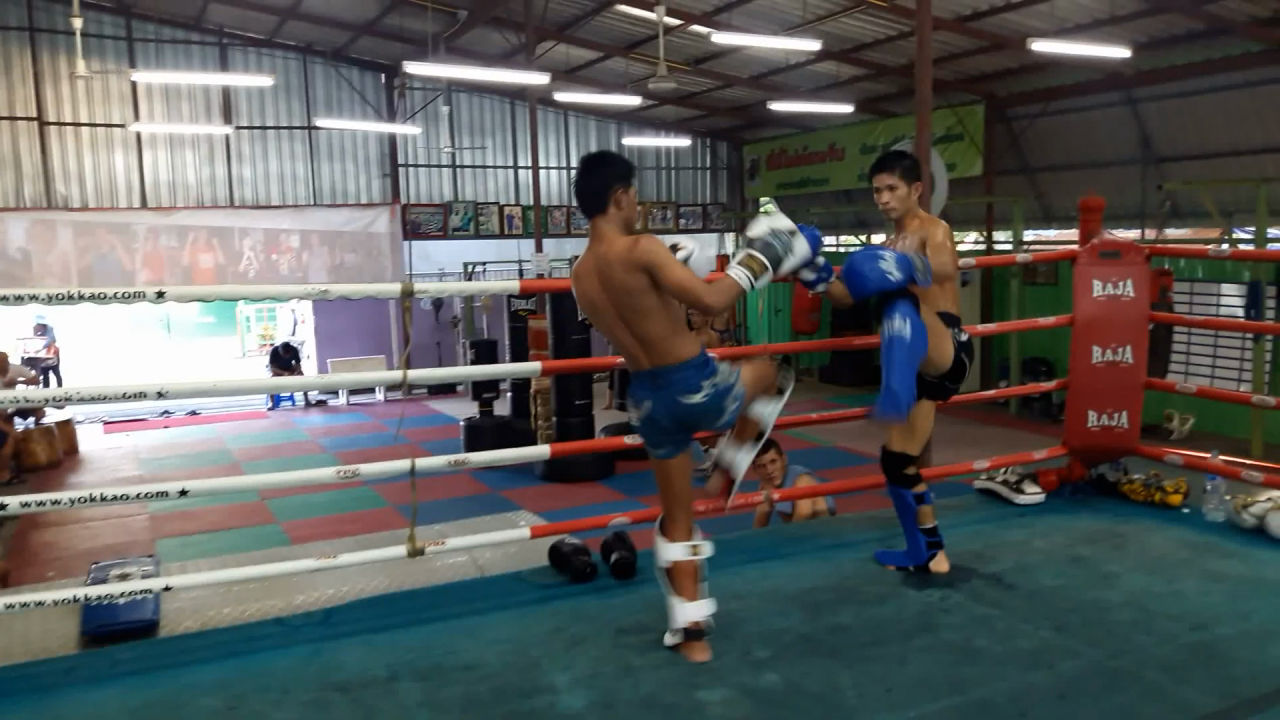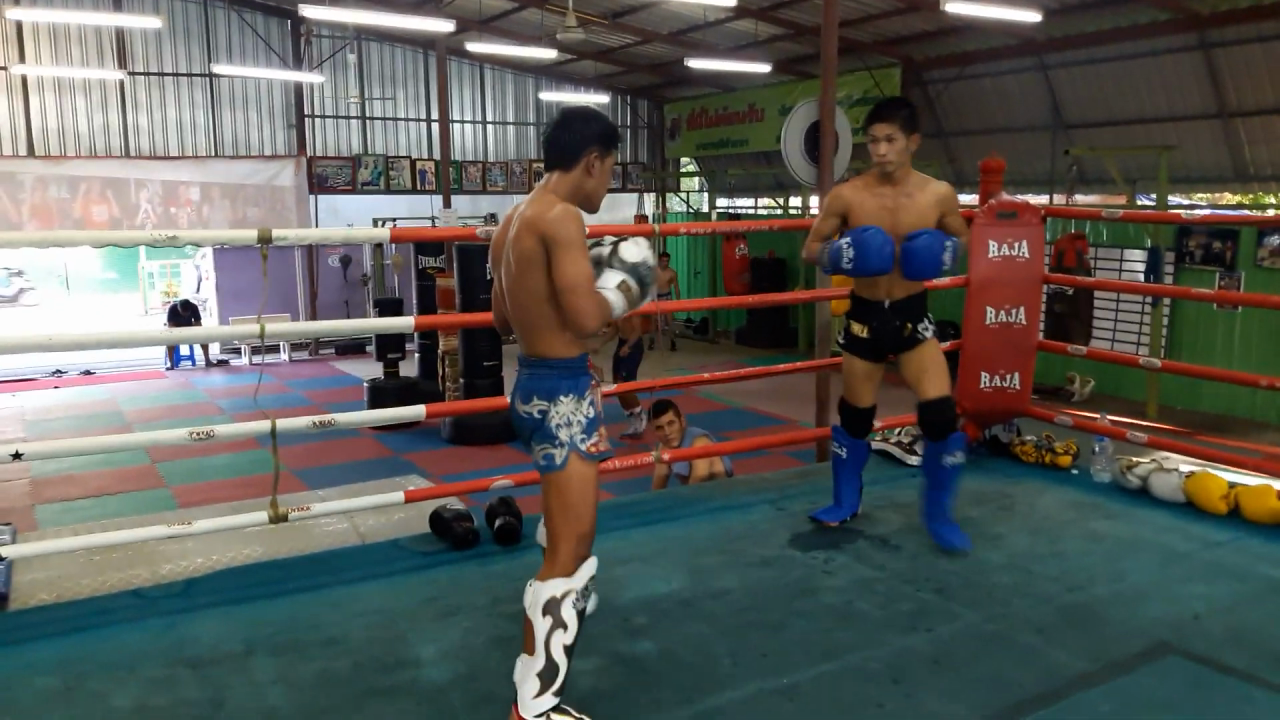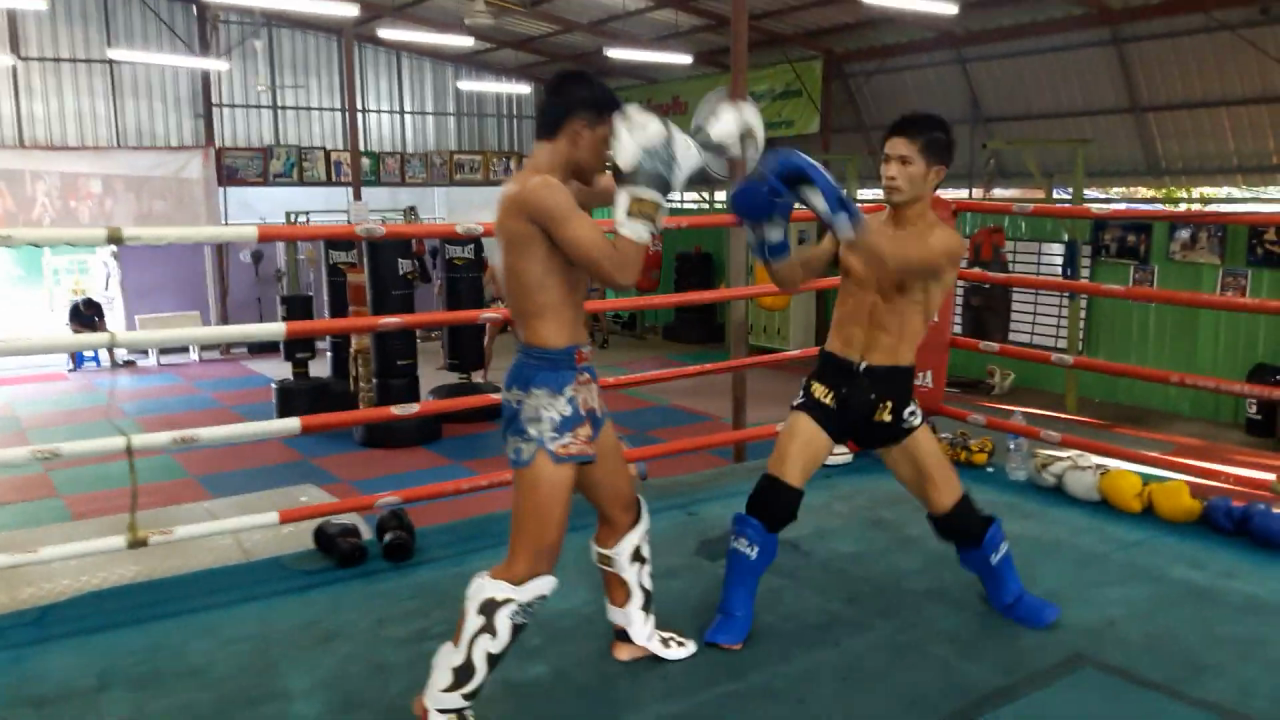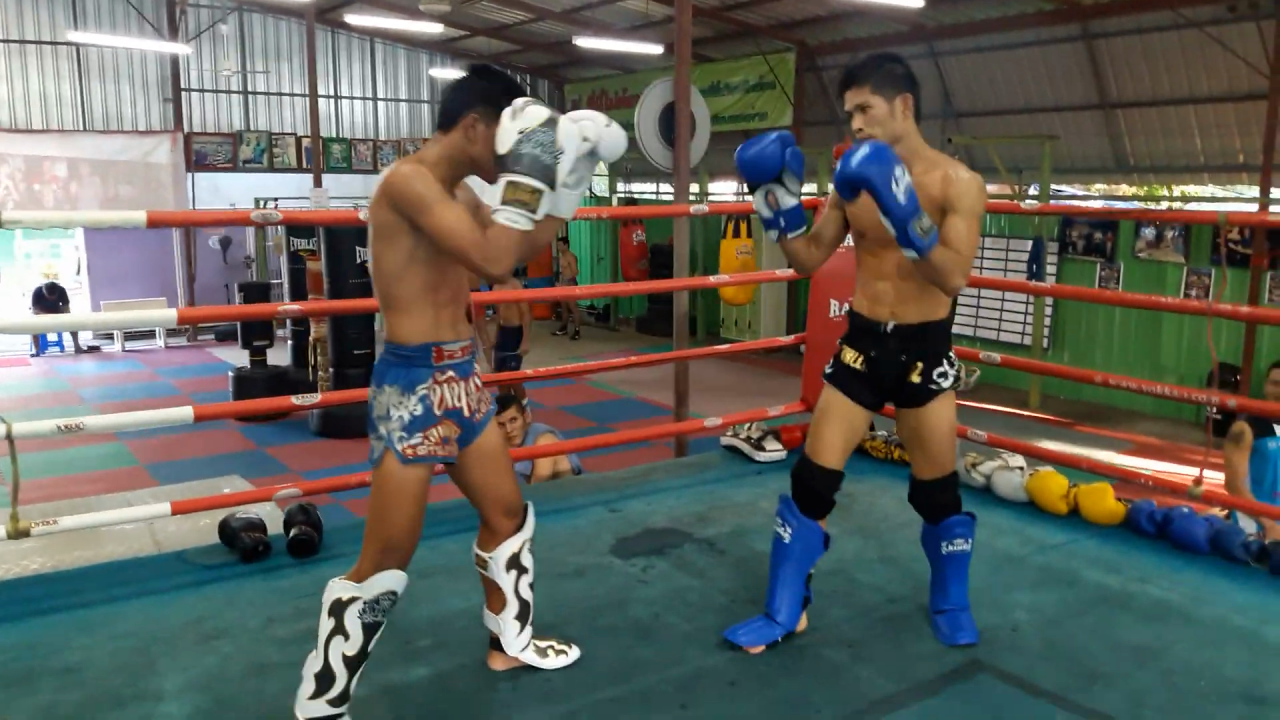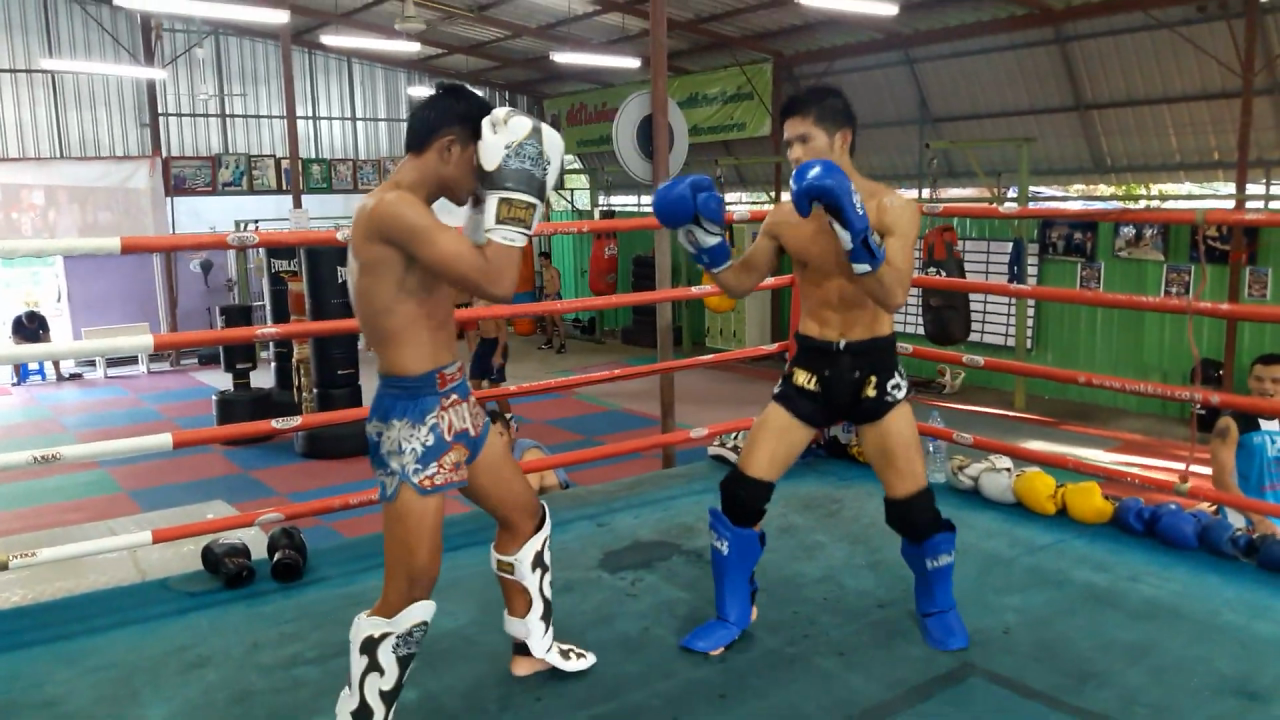
dt=1s
person 1, frame 1
left shoulder: (580, 275)
right shoulder: (641, 250)
right elbow: (712, 301)
right wrist: (759, 255)
left hip: (647, 397)
right hip: (697, 381)
left knee: (677, 514)
right knee: (767, 374)
left ankle: (691, 631)
right ankle: (733, 466)
person 1, frame 2
left shoulder: (514, 218)
right shoulder: (560, 217)
right elbow: (586, 320)
right wrist: (624, 280)
left hip: (533, 383)
right hip: (562, 390)
left knee: (573, 504)
right knee: (571, 552)
left ankle: (556, 607)
person 1, frame 3
left shoulder: (555, 192)
right shoulder: (538, 192)
left elbow: (608, 227)
right elbow: (621, 270)
left wrist: (672, 160)
right wrist: (641, 178)
left hip: (570, 381)
right hip: (546, 389)
left knee: (623, 508)
right knee: (529, 566)
left ankle: (632, 630)
person 1, frame 4
left shoulder: (457, 191)
right shoulder: (408, 179)
left elbow: (518, 254)
right elbow: (489, 258)
left wrist: (567, 171)
right wrist: (527, 170)
left hip: (462, 379)
right hip: (412, 385)
left knee: (507, 515)
right knee: (385, 561)
left ankle: (510, 641)
person 1, frame 5
left shoulder: (412, 209)
right shoulder: (392, 210)
left elbow: (471, 264)
right elbow: (497, 282)
left wrist: (515, 187)
right wrist: (515, 185)
left hip: (456, 402)
right hip: (413, 414)
left knee: (526, 518)
right knee: (409, 594)
left ankle: (532, 643)
person 2, frame 1
left shoulder: (933, 229)
right shoulder: (887, 245)
left elbow: (943, 268)
right elbow: (848, 295)
left wrist: (902, 266)
right wrist: (816, 274)
left hip: (944, 342)
right hip: (917, 357)
left knee: (901, 309)
right knee: (899, 458)
left ankle: (893, 396)
right ankle: (925, 551)
person 2, frame 2
left shoulder: (939, 195)
right shoulder: (845, 196)
left elbow: (961, 240)
right elbow: (810, 250)
left wrist: (947, 252)
right wrist: (840, 255)
left hip: (912, 316)
right hip: (863, 316)
left knee: (940, 417)
right knee: (854, 417)
left ankle: (939, 512)
right ankle: (844, 502)
person 2, frame 3
left shoulder: (945, 243)
right shoulder: (861, 221)
left elbow: (880, 255)
right elbow: (796, 273)
left wrist: (825, 199)
right wrist: (767, 225)
left hip: (892, 393)
right hip: (830, 382)
left knee: (954, 512)
right knee: (772, 501)
left ankle: (1007, 593)
right ankle: (735, 612)
person 2, frame 4
left shoulder: (958, 183)
right shoulder: (854, 184)
left elbow: (955, 277)
right elbow: (807, 258)
left wrist: (904, 214)
right wrist: (778, 196)
left hip: (923, 350)
right hip: (860, 344)
left knee: (937, 491)
right knee: (812, 479)
left ankle: (950, 604)
right ankle: (784, 612)
person 2, frame 5
left shoulder: (892, 209)
right shoulder: (785, 216)
left elbow: (891, 295)
right elbow: (737, 282)
left wrist: (852, 226)
right wrist: (698, 232)
left hip: (874, 369)
right hip: (810, 368)
left knee: (915, 511)
right knee: (741, 492)
left ankle: (938, 608)
right ankle: (733, 614)
